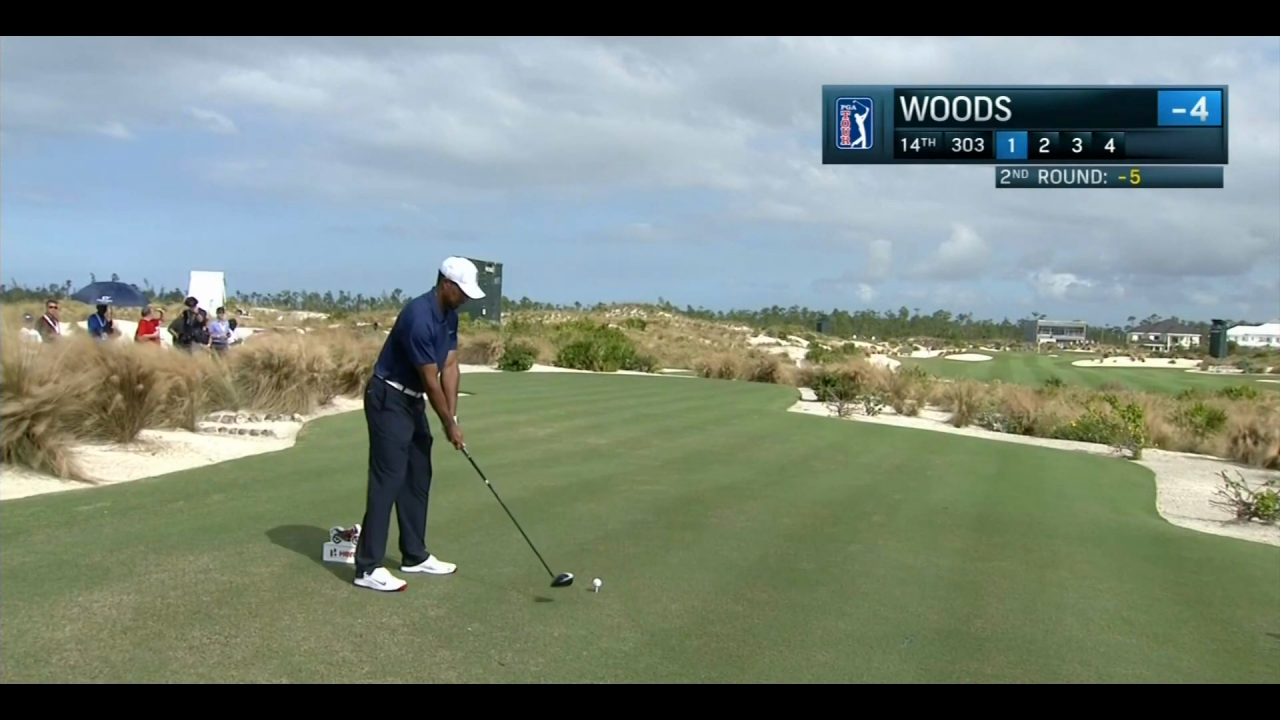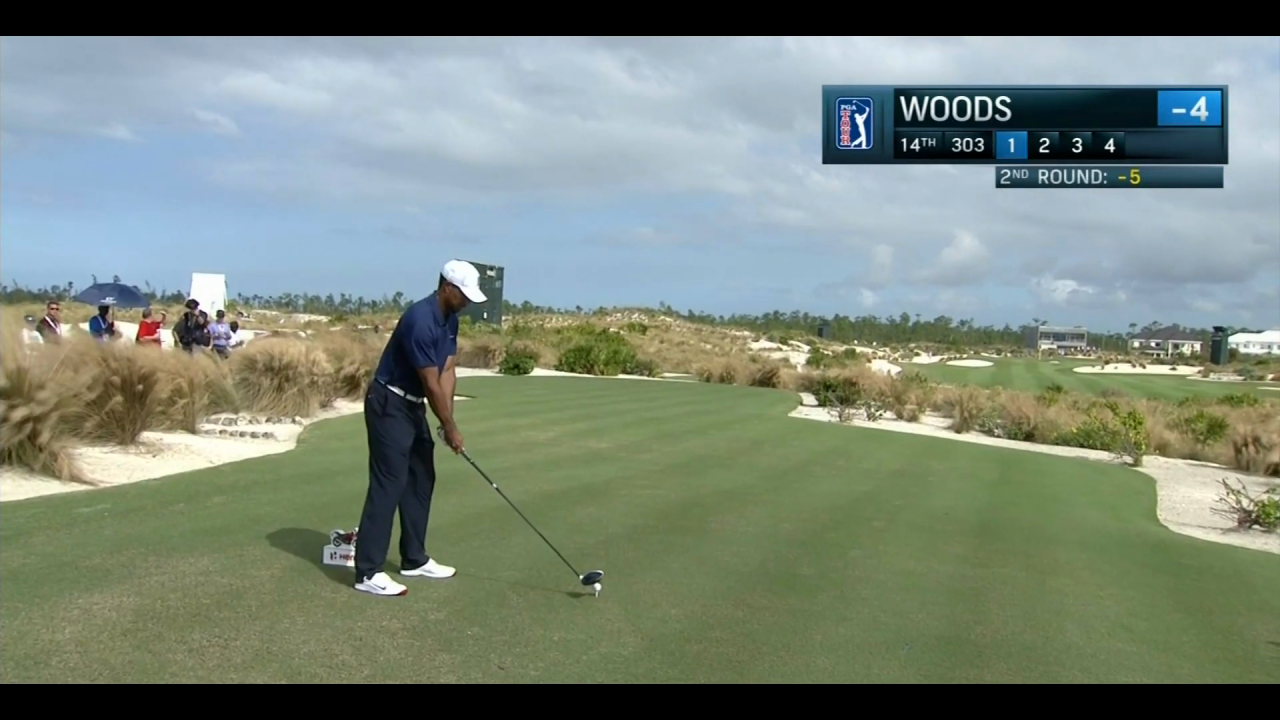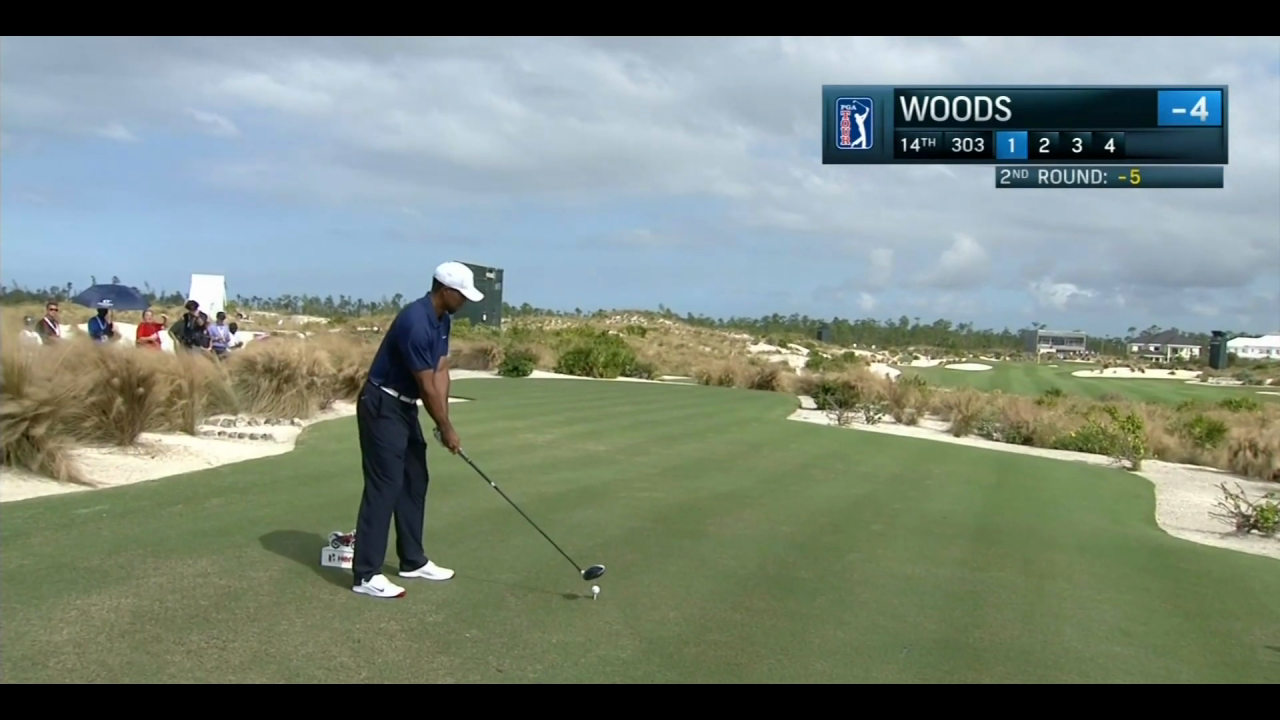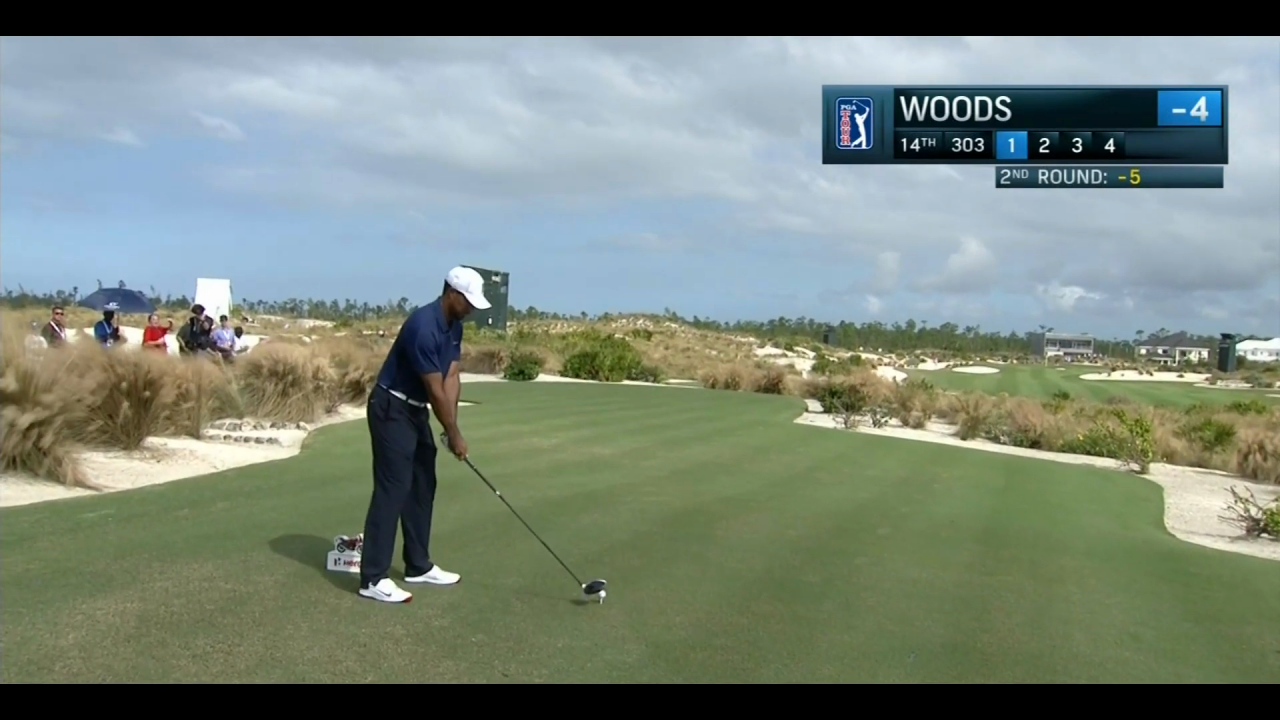
dt=1s
person 1, frame 1
left shoulder: (450, 316)
right shoulder: (419, 318)
left elbow: (449, 366)
right elbow: (430, 379)
left wrist: (453, 416)
right wrist: (448, 424)
left hip: (412, 400)
right hip: (388, 399)
left knee: (418, 477)
right knee: (389, 477)
left ankle: (415, 555)
right ankle: (368, 566)
person 1, frame 2
left shoulder: (450, 320)
right shoulder: (420, 320)
left elbow: (447, 371)
right elbow: (431, 383)
left wrist: (449, 421)
right wrist: (450, 428)
left hip: (413, 405)
right hip: (389, 404)
left knee: (421, 480)
right knee: (389, 483)
left ankle: (414, 559)
right ankle: (368, 571)
person 1, frame 3
left shoulder: (442, 320)
right shoulder: (415, 323)
left elbow: (440, 372)
right elbow: (426, 387)
left wrist: (445, 421)
right wrist: (446, 429)
left hip: (405, 406)
right hip: (382, 406)
left knee: (415, 481)
right knee: (385, 485)
left ankle: (413, 560)
right ankle: (366, 574)
person 1, frame 4
left shoulder: (454, 326)
right shoulder: (423, 326)
left elbow: (451, 377)
right elbow: (435, 389)
left wrist: (452, 427)
right wrist: (454, 434)
left hip: (415, 410)
right hip: (391, 409)
left knee: (422, 487)
right knee: (394, 488)
left ankle: (418, 565)
right ankle: (373, 577)
